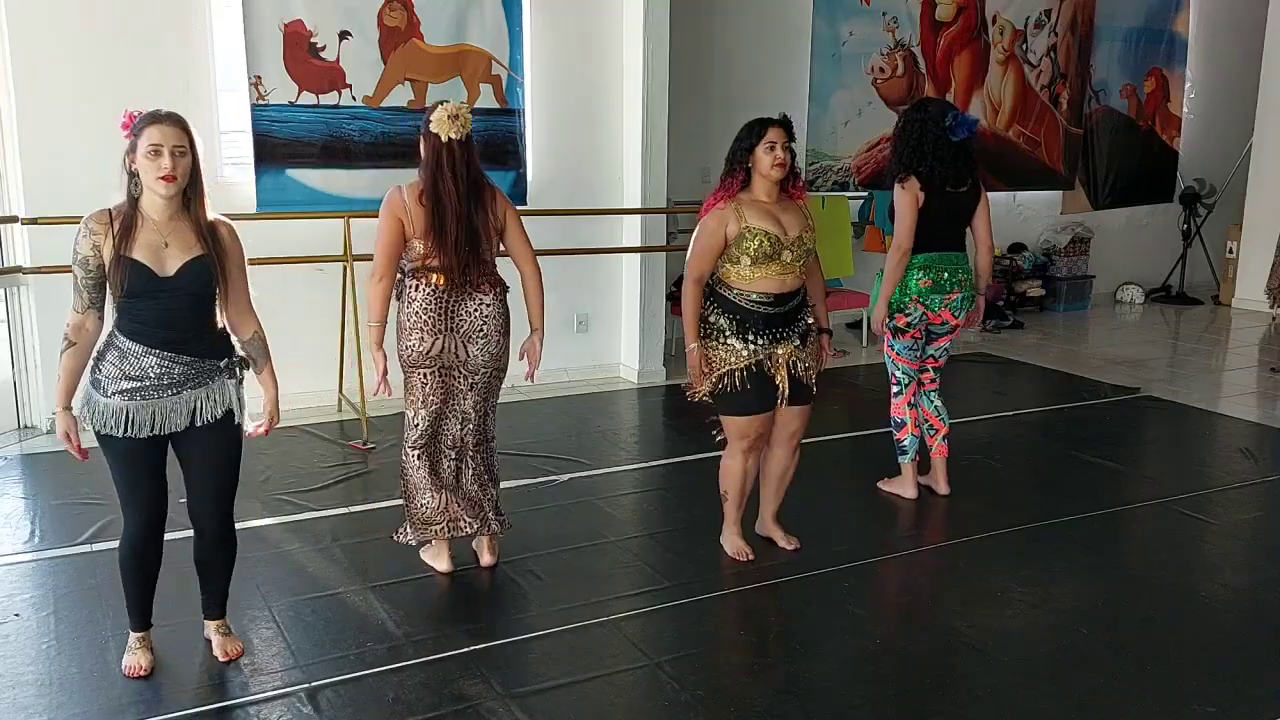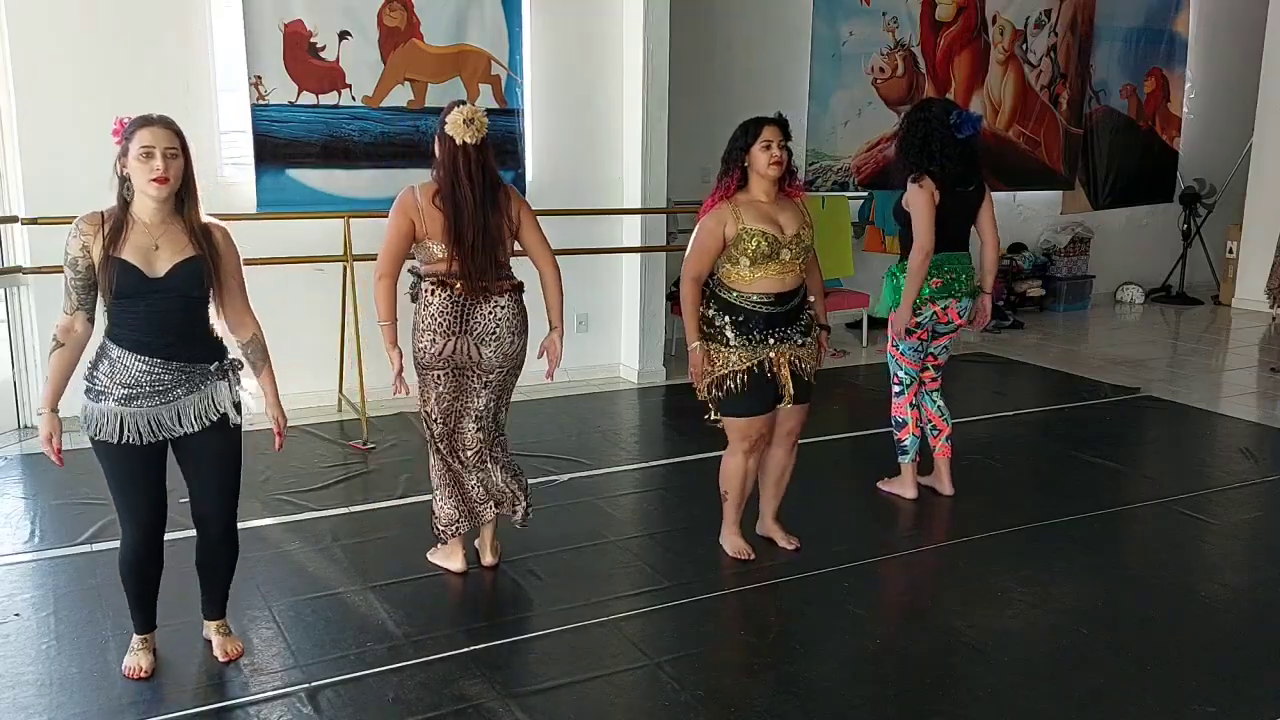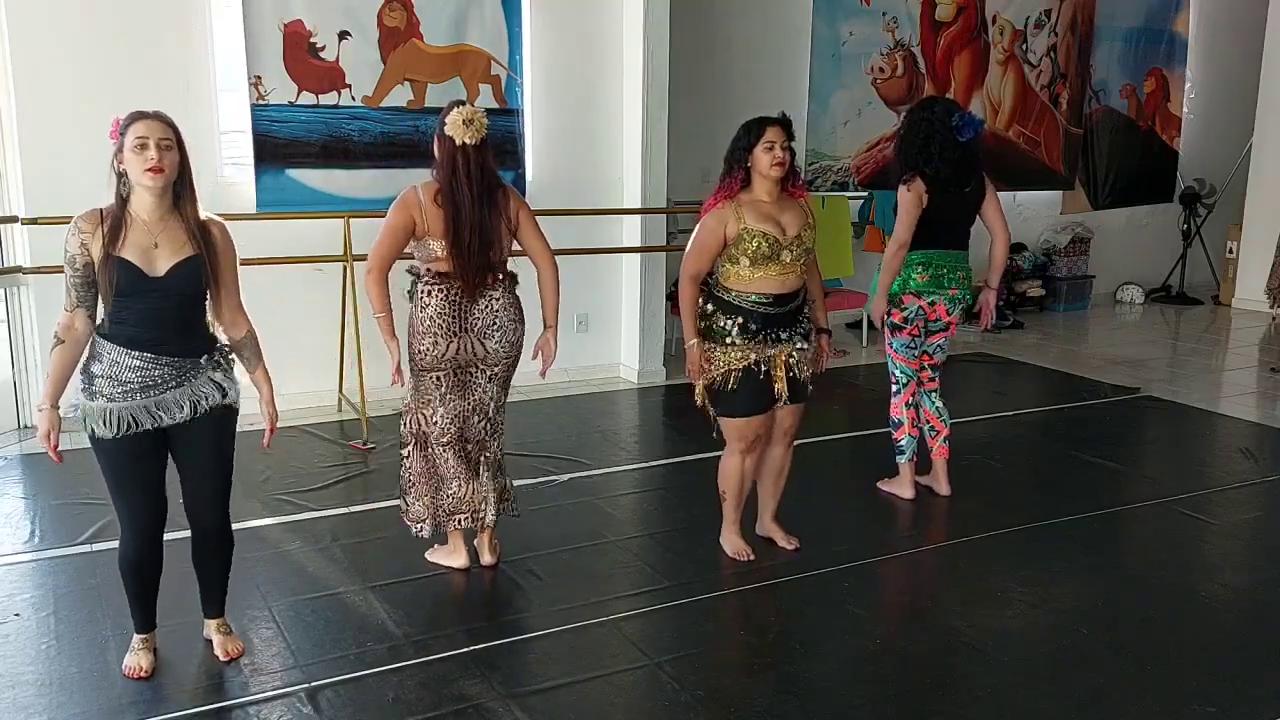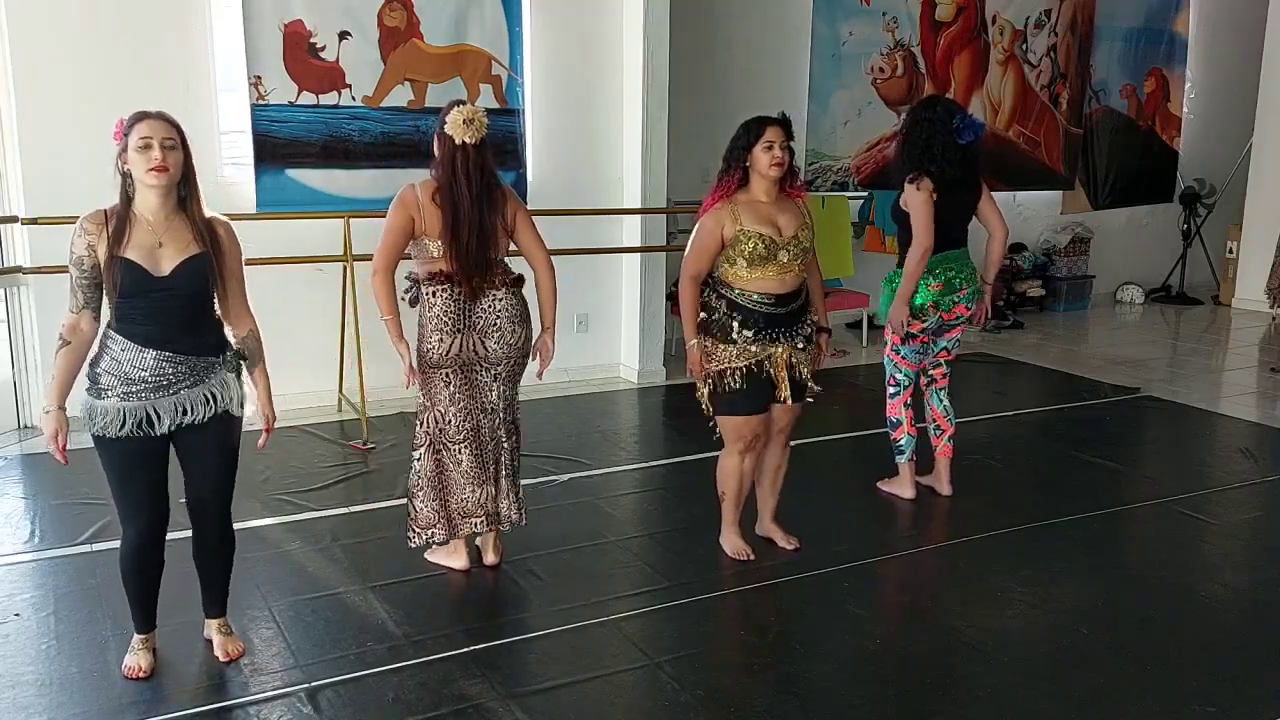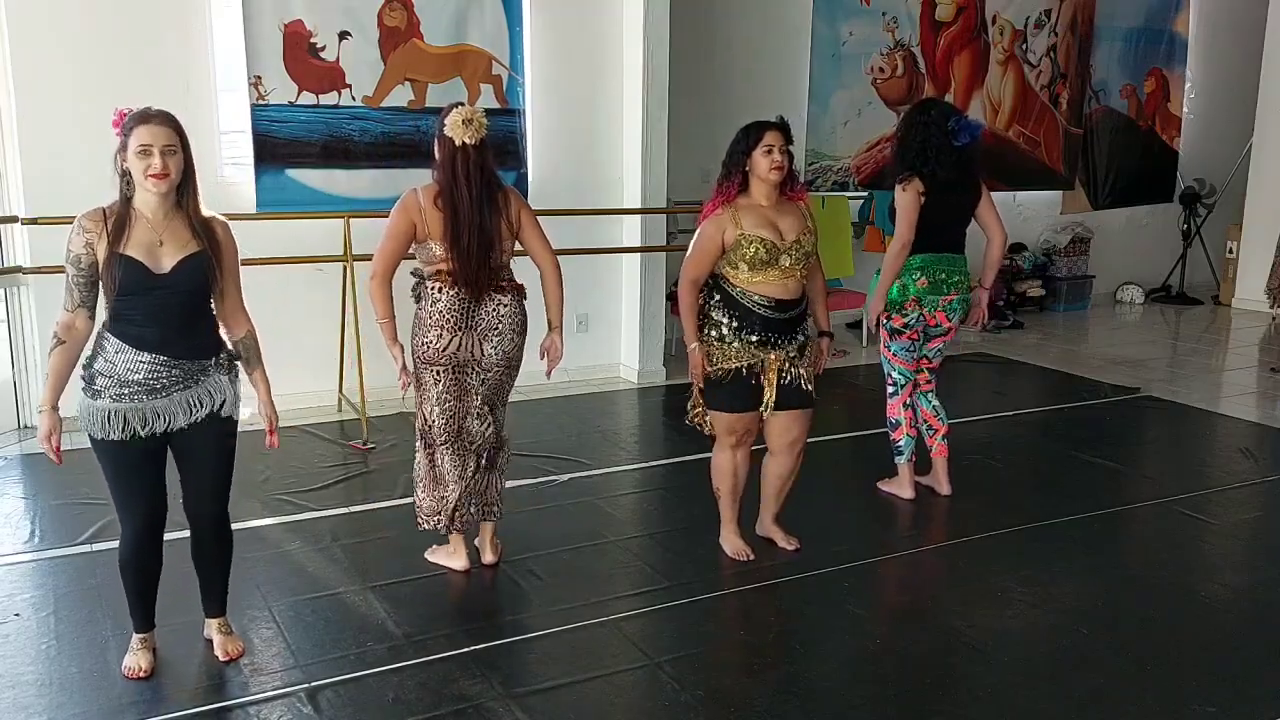
dt=0.7s
person 1, frame 1
left shoulder: (216, 233)
right shoulder: (102, 229)
left elbow: (241, 316)
right elbow: (84, 321)
left wrist: (270, 386)
right wrist: (62, 404)
left hip: (208, 391)
right hip: (130, 392)
left knee: (213, 516)
right knee: (143, 520)
left ankle: (216, 621)
right ankle: (139, 633)
person 1, frame 2
left shoulder: (210, 237)
right shoulder: (94, 232)
left elbow: (241, 319)
right elbow: (74, 324)
left wrist: (270, 393)
right wrist: (48, 406)
left hip: (203, 395)
right hip: (123, 404)
left knee: (217, 519)
right knee: (141, 528)
left ankle: (215, 620)
right ankle: (142, 635)
person 1, frame 3
left shoulder: (208, 233)
right shoulder: (91, 229)
left elbow: (232, 317)
right elbow: (74, 322)
left wrist: (265, 389)
right wrist: (48, 403)
left hip: (200, 391)
right hip: (119, 398)
left knee: (210, 515)
right knee: (140, 524)
left ankle: (215, 620)
right ankle: (143, 635)
person 1, frame 4
left shoulder: (214, 232)
right shoulder: (98, 230)
left elbow: (239, 316)
right elbow: (81, 322)
left wrist: (263, 389)
right wrist: (54, 405)
left hip: (206, 392)
right hip: (125, 398)
left knee: (212, 513)
right knee: (142, 524)
left ankle: (217, 620)
right ankle: (143, 635)
person 1, frame 5
left shoulder: (212, 230)
right shoulder: (96, 228)
left elbow: (233, 315)
right elbow: (74, 320)
left wrist: (263, 390)
right wrist: (48, 404)
left hip: (202, 392)
right hip: (122, 398)
left knee: (210, 513)
right knee: (140, 522)
left ankle: (216, 619)
right ankle: (142, 634)
person 2, frame 1
left shoulder: (403, 199)
right shoulder: (493, 198)
left elbow: (382, 276)
right elbow: (529, 267)
left wrist: (376, 346)
right wrist: (536, 333)
left hip: (426, 320)
right hip: (485, 321)
left knee: (427, 432)
right knee: (475, 429)
left ankle: (439, 547)
right ankle: (486, 541)
person 2, frame 2
left shoulder: (415, 201)
right shoulder: (507, 198)
left elbow: (384, 275)
right elbow: (547, 265)
left wrist: (391, 345)
right wrist: (555, 331)
left hip: (441, 326)
right hip: (500, 322)
left knee: (449, 432)
right knee: (488, 430)
left ankle: (454, 548)
right ankle: (489, 543)
person 2, frame 3
left shoulder: (417, 200)
right shoulder: (507, 199)
left elbow: (375, 269)
right elbow: (546, 262)
left wrist: (390, 339)
right wrist: (551, 328)
left hip: (439, 322)
right hip: (498, 318)
left knee: (441, 429)
right knee: (485, 426)
left ankle: (455, 546)
right ankle: (487, 540)
person 2, frame 4
left shoulder: (415, 198)
right shoulder: (504, 198)
left elbow: (381, 270)
right elbow: (542, 264)
left wrist: (399, 340)
right wrist: (548, 330)
left hip: (444, 324)
right hip: (503, 319)
left knee: (450, 428)
right knee: (495, 425)
left ankle: (458, 546)
right ankle: (491, 541)
person 2, frame 5
left shoulder: (418, 202)
right shoulder: (508, 199)
left elbow: (379, 275)
right elbow: (548, 264)
left wrist: (391, 342)
right wrist: (555, 329)
left hip: (442, 324)
right hip: (502, 323)
left knee: (442, 430)
right knee: (485, 428)
left ankle: (455, 547)
right ankle: (488, 541)
person 3, frame 1
left shoulder: (798, 208)
right shoulder: (726, 212)
left elbow: (812, 270)
right elbow: (694, 279)
left wrist: (822, 328)
right wrist: (693, 343)
left hip: (791, 337)
right hip: (738, 339)
left knee: (788, 436)
right knee: (746, 441)
left ankle: (768, 520)
right ankle: (730, 528)
person 3, frame 2
left shoulder: (796, 206)
right shoulder: (724, 213)
left elbow: (810, 267)
right elbow: (691, 278)
left wrist: (820, 325)
right wrist: (696, 342)
left hip: (792, 336)
right hip: (739, 339)
left knee: (786, 436)
right knee: (748, 442)
left ankle: (769, 519)
right ankle: (729, 528)
person 3, frame 3
left shoulder: (799, 207)
right shoulder: (726, 212)
left elbow: (810, 270)
right elbow: (690, 277)
left wrist: (821, 328)
right wrist: (693, 341)
left hip: (791, 337)
right hip: (736, 338)
left knee: (782, 436)
right knee: (745, 441)
left ankle: (768, 520)
right ankle: (730, 528)
person 3, frame 4
left shoulder: (797, 206)
right shoulder: (724, 213)
left elbow: (810, 268)
right elbow: (690, 278)
left wrist: (821, 326)
right wrist: (694, 340)
left hip: (790, 336)
right hip: (737, 338)
left knee: (779, 434)
right knee: (743, 442)
left ankle: (768, 519)
right ankle: (729, 528)
person 3, frame 5
left shoulder: (799, 209)
right shoulder: (725, 217)
left elbow: (813, 273)
right elbow: (689, 281)
left wrist: (823, 331)
right wrist: (694, 344)
left hip: (788, 342)
right hip: (733, 340)
left knee: (791, 441)
right knee: (734, 438)
left ankle: (769, 520)
right ankle: (728, 528)
person 4, frame 1
left shoulder: (911, 183)
right shoulder: (971, 184)
left elbow: (901, 248)
right elbow: (985, 246)
left wrist: (883, 301)
right wrist: (978, 293)
left hip: (915, 290)
right hip: (955, 289)
left knee: (902, 385)
right knee: (929, 384)
left ankle: (907, 479)
right ankle: (939, 475)
person 4, frame 2
left shoulder: (922, 182)
right shoulder: (974, 182)
left elbow: (923, 248)
right elbow: (990, 243)
left wrist: (905, 304)
right wrist: (984, 293)
left hip: (924, 292)
right hip: (958, 291)
left knee: (903, 386)
right knee: (930, 384)
left ankle: (907, 479)
right ankle: (942, 475)
person 4, frame 3
left shoulder: (916, 183)
right shoulder: (977, 180)
left elbow: (900, 242)
right elbow: (1002, 237)
left wrist: (879, 294)
right wrist: (991, 288)
left hip: (912, 288)
right hip: (953, 289)
left knee: (903, 383)
right knee: (929, 382)
left ankle: (905, 479)
right ankle: (940, 475)
person 4, frame 4
left shoulder: (920, 182)
right shoulder: (971, 179)
left elbow: (921, 246)
right elbow: (999, 232)
left wrist: (900, 300)
right wrist: (984, 284)
left hip: (925, 292)
right hip: (958, 288)
left knee: (900, 384)
right knee: (936, 382)
left ankle: (905, 479)
right ankle: (941, 475)
person 4, frame 5
left shoulder: (912, 183)
right shoulder: (971, 182)
left elbow: (902, 242)
right elbow: (998, 238)
left wrist: (879, 293)
right wrist: (982, 290)
left hip: (912, 291)
right hip: (952, 291)
left knee: (899, 386)
right knee: (925, 383)
left ankle: (904, 479)
right ankle: (940, 474)
